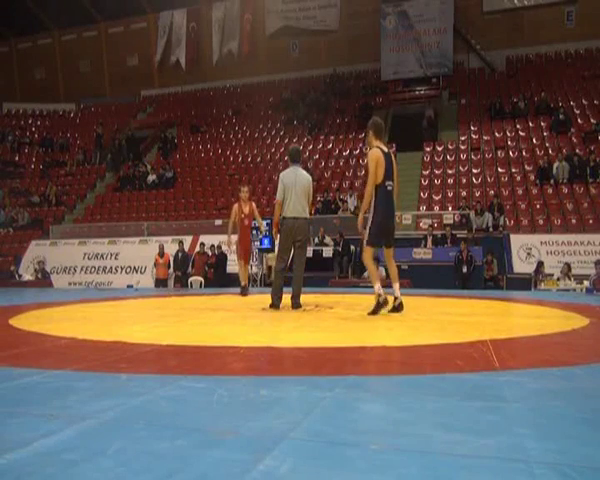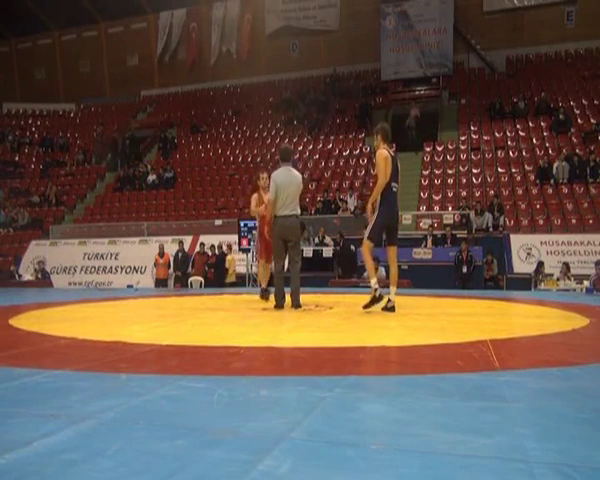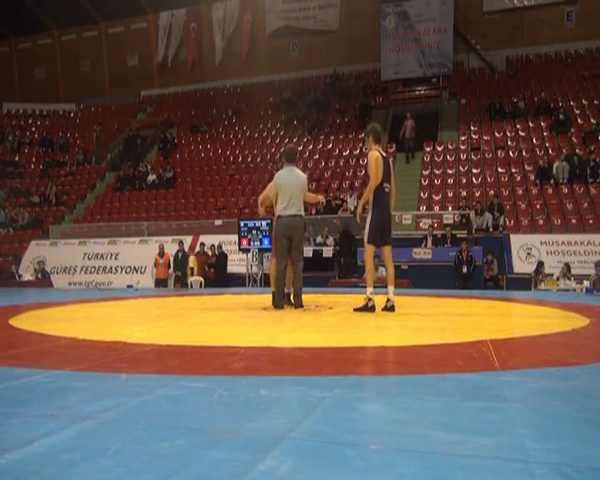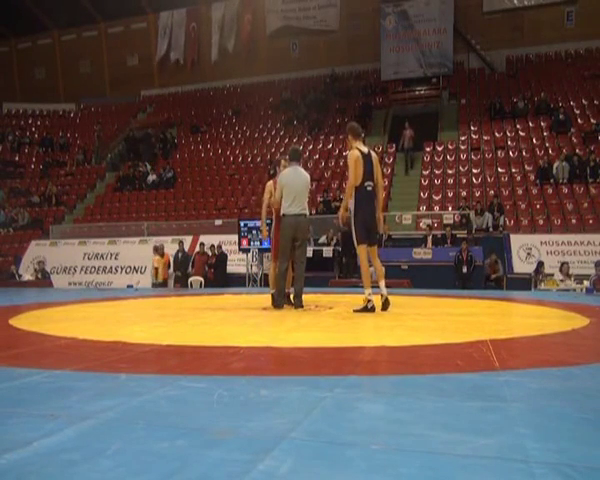
dt=1s
person 1, frame 1
left shoulder: (373, 153)
right shoulder: (390, 154)
left elbow: (371, 184)
left wrist: (362, 212)
left hip: (378, 211)
right hip: (390, 211)
left knee: (367, 255)
right knee: (389, 257)
left ankle: (380, 295)
right ankle: (398, 299)
person 1, frame 2
left shoulder: (381, 153)
right shoulder: (395, 157)
left elbow: (382, 181)
left wrist: (370, 202)
left hip: (382, 208)
right hip: (394, 210)
left knee: (366, 249)
right knee: (392, 257)
left ankle: (375, 291)
right ankle: (391, 301)
person 1, frame 3
left shoulder: (373, 154)
right shoulder: (387, 158)
left elbow: (373, 182)
left wrist: (361, 204)
left hip: (376, 208)
right hip: (386, 209)
left knee: (369, 254)
right knee: (388, 257)
left ankle: (370, 300)
right ankle: (390, 300)
person 1, frame 4
left shoulder: (353, 154)
right shoulder: (373, 155)
left elbow: (351, 182)
right elbow: (380, 185)
left wrist: (343, 207)
right wrist: (379, 211)
left hip: (359, 207)
right hip: (372, 208)
left knee: (362, 255)
right knee: (374, 255)
left ankle: (369, 301)
right ankle: (384, 294)
person 2, frame 1
left shoulder: (284, 175)
right shoulder: (307, 177)
left elbow: (279, 202)
left wrist: (275, 223)
left hip: (287, 222)
right hip: (303, 222)
left knee: (281, 262)
right knee: (299, 264)
left ankle: (276, 300)
right ankle: (296, 300)
person 2, frame 2
left shoulder: (275, 175)
right shoulder: (298, 176)
left elbow: (271, 201)
left hip: (279, 221)
right hip: (294, 220)
left knee: (278, 262)
right knee: (295, 261)
left ankle: (279, 300)
right ankle: (295, 299)
person 2, frame 3
left shoulder: (279, 176)
right shoulder: (303, 177)
left elbow: (272, 198)
right wrist: (317, 198)
left hip: (282, 220)
right hip: (297, 220)
left knee: (281, 261)
right knee: (297, 262)
left ankle: (279, 300)
right ankle: (298, 299)
person 2, frame 4
left shoulder: (283, 175)
right shoulder: (306, 176)
left elbow: (277, 201)
left wrist: (276, 206)
left hip: (287, 219)
right hip: (302, 219)
left knee: (283, 261)
right knee: (300, 261)
left ankle: (279, 299)
right ankle: (298, 299)
person 3, frame 1
left shoulder: (252, 205)
right shoulder: (236, 206)
left elbow: (257, 218)
right elbow: (231, 223)
left wrist: (262, 227)
right wrist: (229, 237)
left hip: (249, 238)
right hip: (240, 239)
left knee: (246, 264)
right knee: (241, 263)
left ankle: (244, 286)
right ankle: (243, 286)
person 3, frame 2
right shoulder: (255, 196)
right elbow: (252, 211)
right wrist: (260, 209)
left hip: (271, 233)
right hip: (261, 232)
left knee: (268, 263)
right knee: (262, 261)
left ankle: (263, 288)
right ankle: (264, 289)
person 3, frame 3
left shoulder: (295, 186)
right shoulder: (274, 185)
left elbow: (307, 197)
right elbow: (262, 199)
left wrist: (318, 197)
right wrist: (260, 206)
left hip: (292, 224)
right hip: (279, 223)
left knee: (290, 260)
right knee: (276, 259)
left ankle: (287, 295)
right ankle: (274, 294)
person 3, frame 4
right shoulder: (271, 184)
right elbow: (265, 206)
right wrist: (264, 226)
right hip: (277, 224)
right knee: (275, 261)
left ankle: (287, 295)
right ankle: (273, 295)
